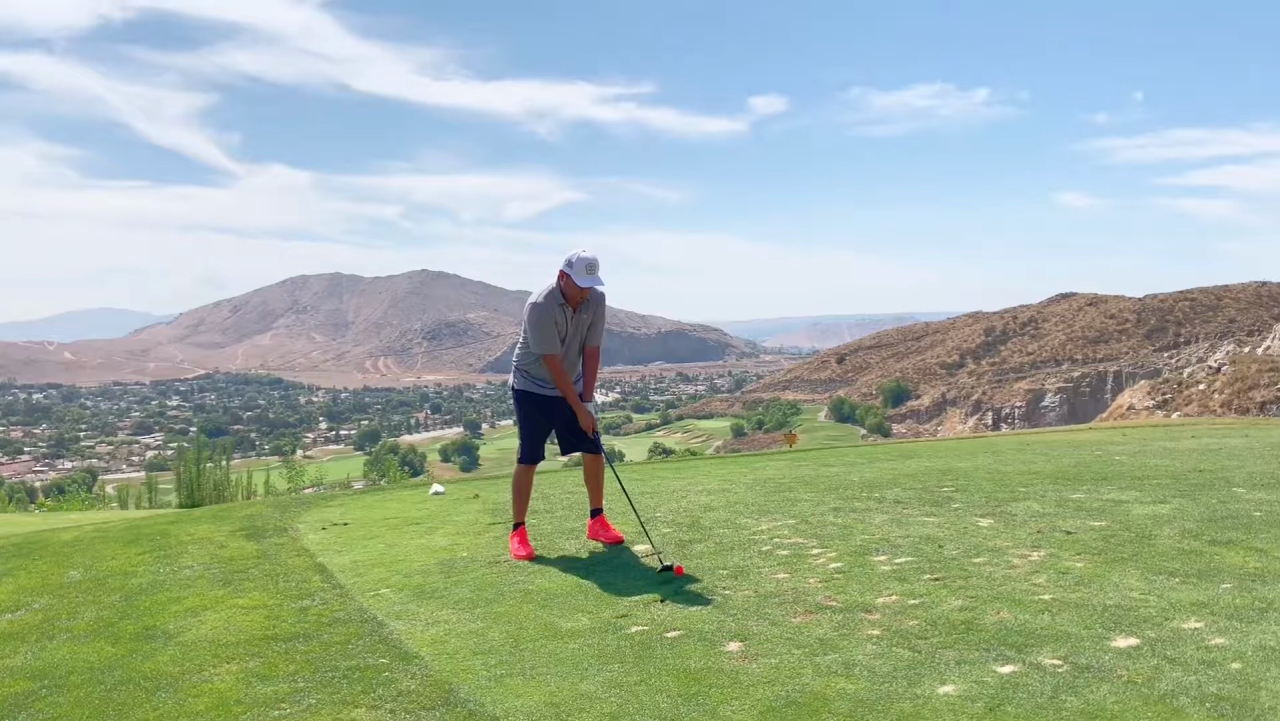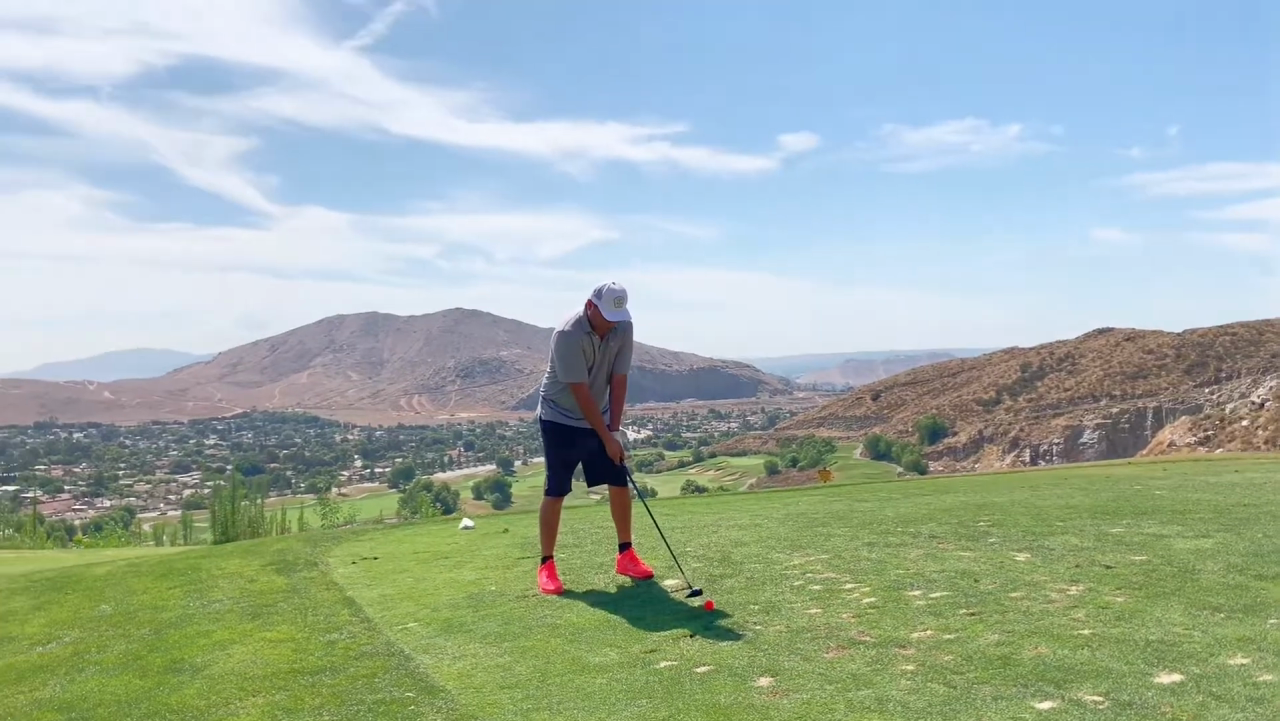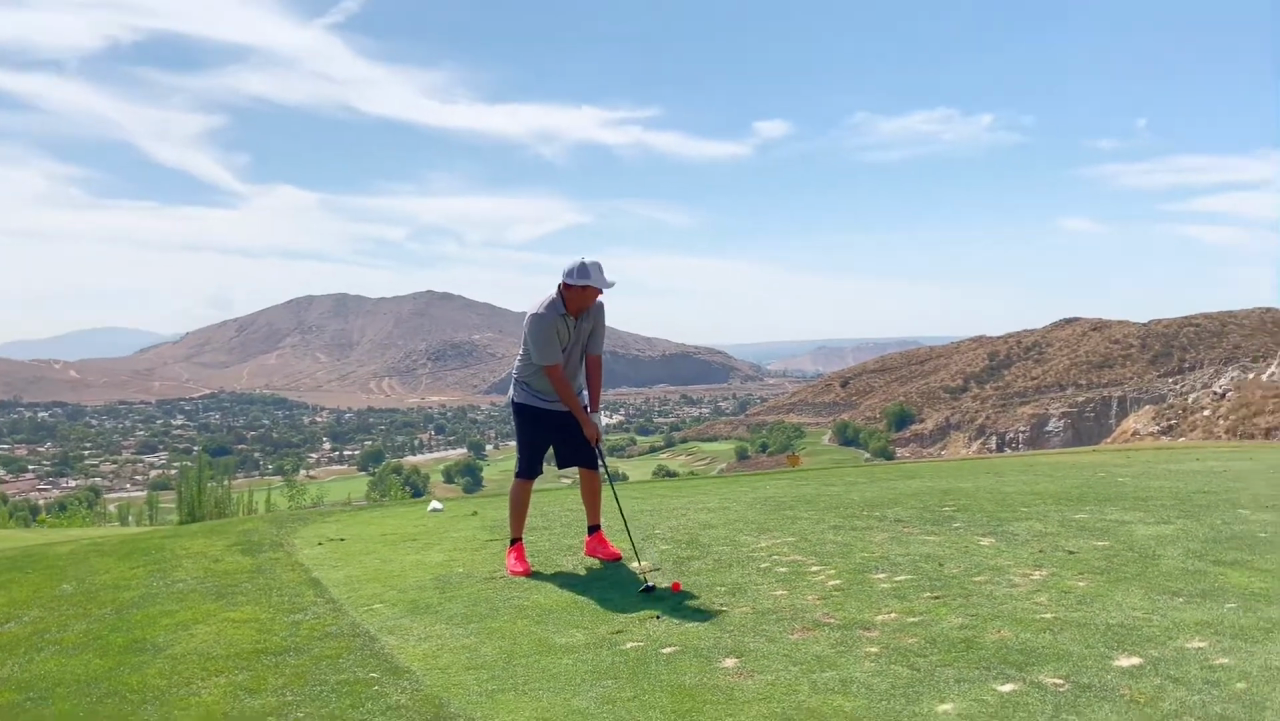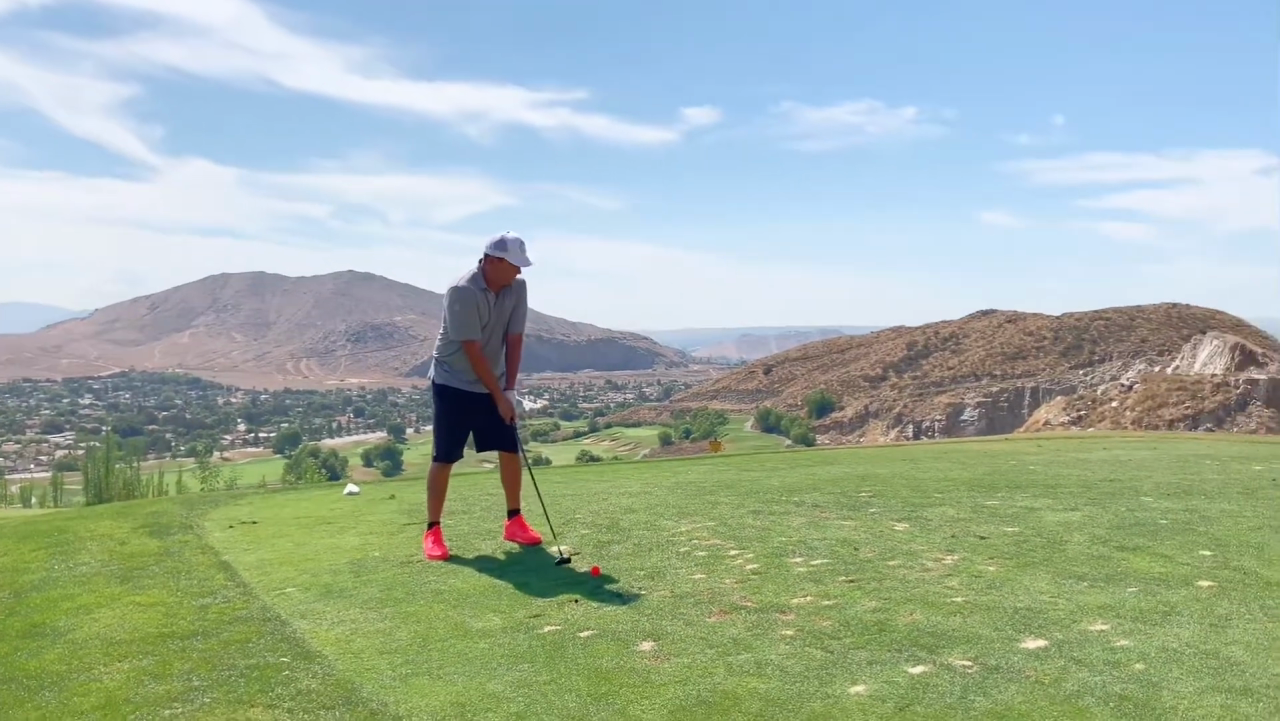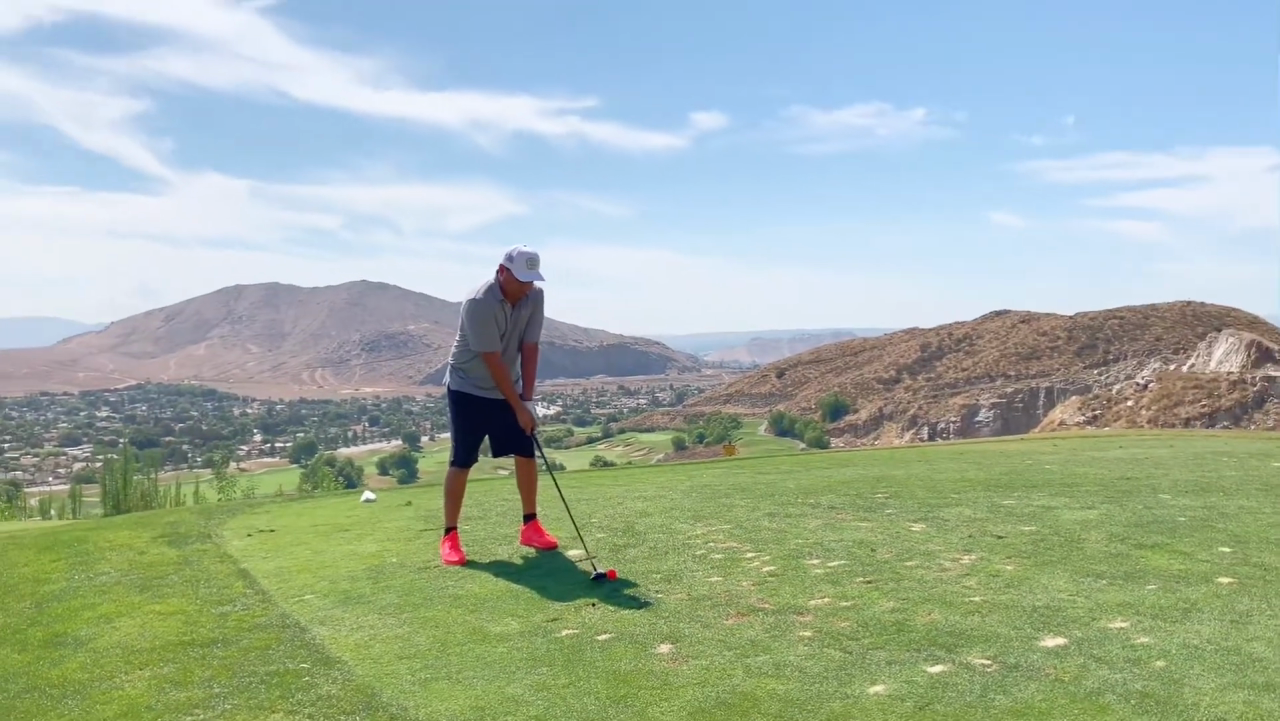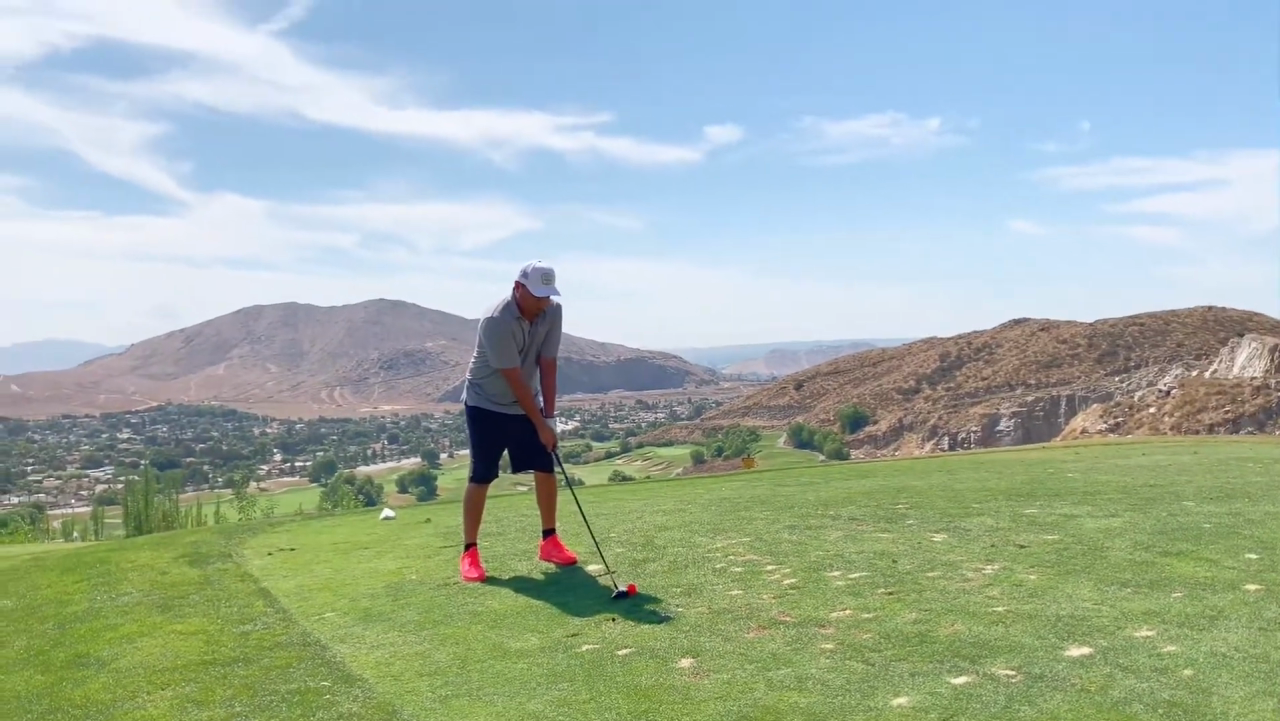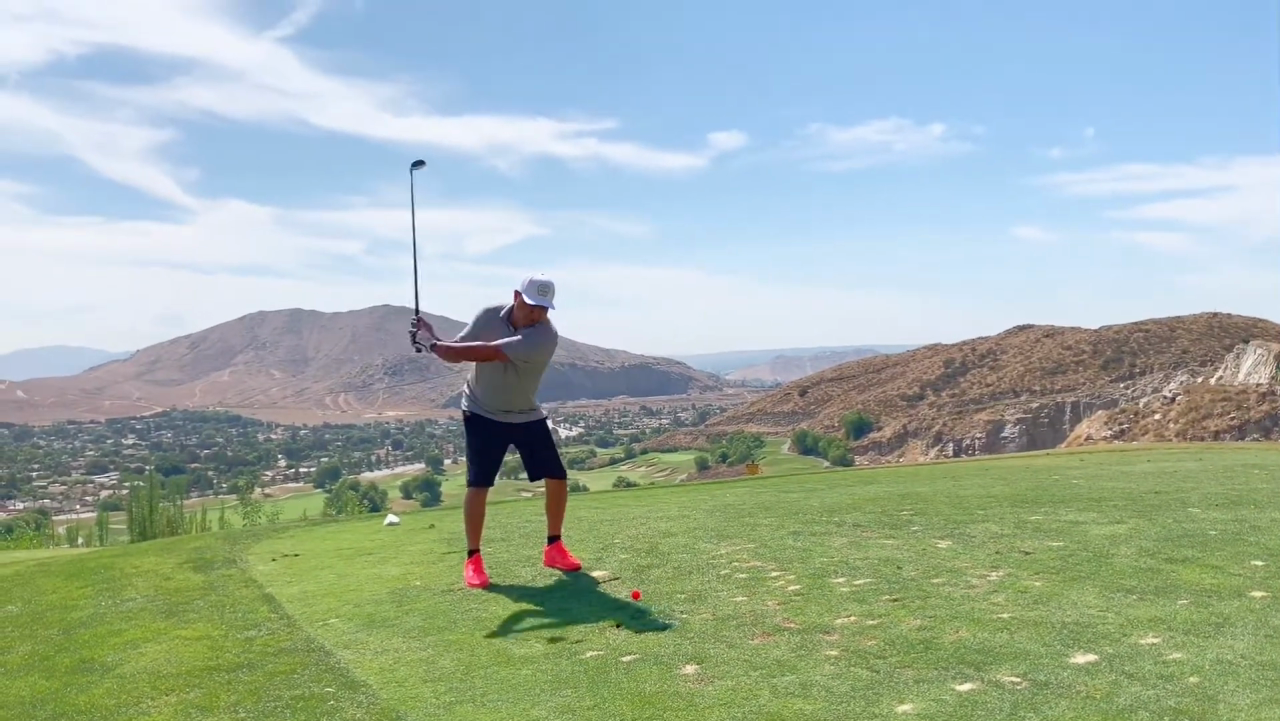
dt=0.7s
person 1, frame 1
left shoulder: (596, 300)
right shoulder: (540, 306)
left elbow: (591, 352)
right elbow: (554, 365)
left wrist: (588, 401)
right wrist: (579, 410)
left hip: (572, 386)
right hip: (533, 388)
left knee: (593, 450)
right knee: (529, 458)
left ankle: (597, 520)
right ankle: (518, 531)
person 1, frame 2
left shoulder: (623, 328)
right shoulder: (567, 335)
left elbow: (618, 381)
right elbow: (581, 393)
left wrist: (615, 430)
right wrist: (606, 437)
left hip: (599, 417)
right hip: (560, 418)
left knee: (620, 482)
right knee: (556, 490)
left ankle: (625, 554)
right ankle: (546, 565)
person 1, frame 3
left shoulder: (595, 310)
right shoulder: (541, 318)
left elbow: (593, 361)
right elbow: (556, 376)
left wrist: (595, 411)
right wrist: (584, 420)
left hip: (570, 400)
right hip: (532, 402)
left knee: (590, 465)
right knee: (526, 473)
left ankle: (594, 536)
right ankle: (515, 546)
person 1, frame 4
left shoulder: (518, 288)
right shoulder: (461, 292)
left elbow: (514, 340)
right elbow: (472, 351)
left wrist: (510, 390)
right wrist: (498, 396)
left hip: (493, 383)
right hip: (453, 384)
left knee: (510, 449)
right knee: (444, 457)
left ankle: (514, 520)
right ankle: (433, 531)
person 1, frame 5
left shoulder: (535, 297)
right shoulder: (479, 304)
left elbow: (530, 349)
right elbow: (494, 362)
left wrist: (528, 399)
right wrist: (519, 408)
left hip: (508, 388)
right hip: (469, 389)
left knee: (526, 453)
right knee: (462, 461)
left ankle: (530, 525)
right ankle: (450, 536)
person 1, frame 6
left shoulder: (553, 312)
right shoulder: (496, 322)
left elbow: (548, 365)
right elbow: (514, 379)
left wrist: (549, 415)
right wrist: (540, 425)
left hip: (525, 404)
right hip: (487, 405)
left knee: (545, 469)
right knee: (481, 477)
left ankle: (549, 540)
right ankle: (469, 552)
person 1, frame 7
left shoulder: (545, 336)
right shoulder: (490, 315)
left elbow: (487, 353)
right elbow: (457, 350)
left wrist: (435, 345)
right wrist: (433, 338)
left hip: (526, 416)
right hip: (482, 414)
left knee: (557, 478)
right knee: (478, 484)
left ankle: (554, 546)
right ankle: (473, 558)
